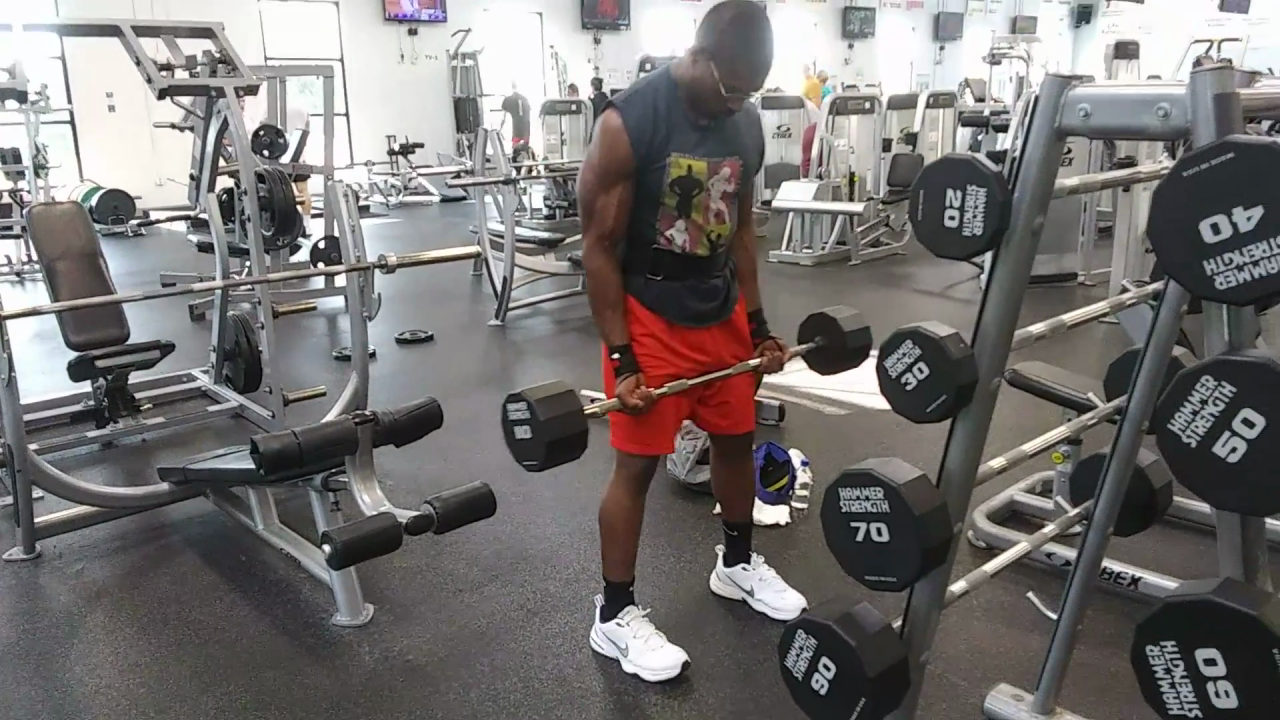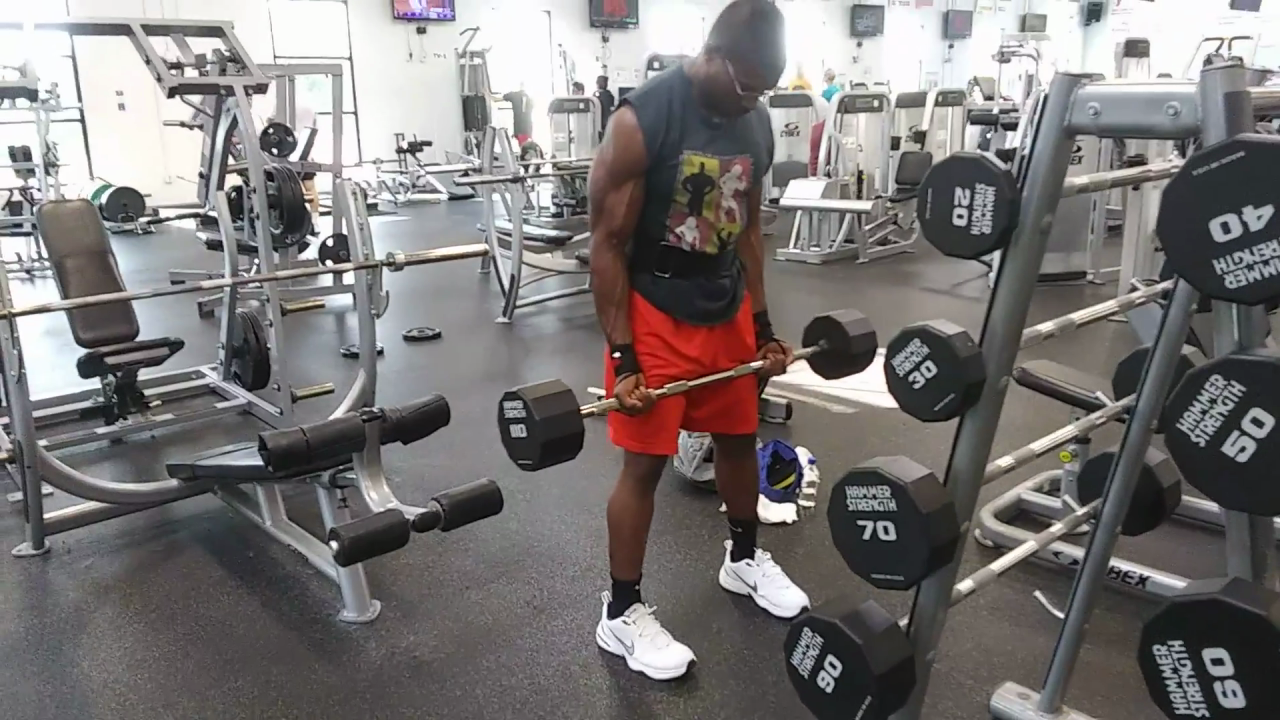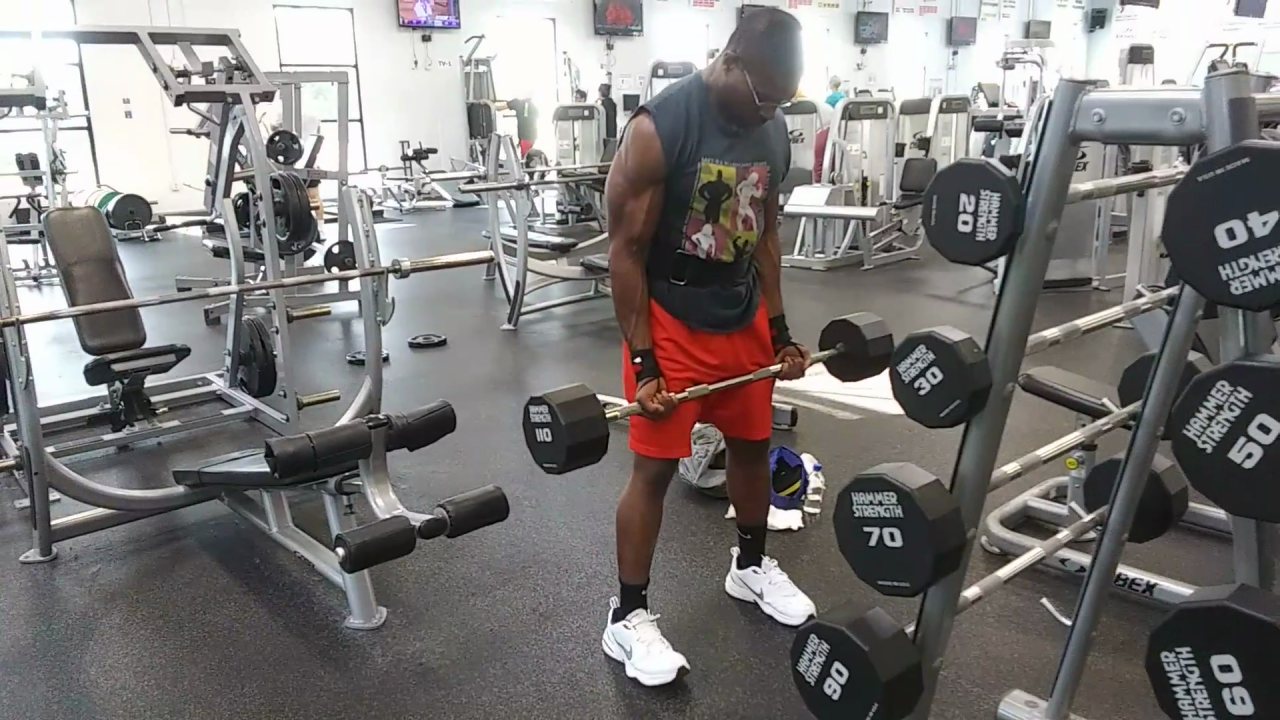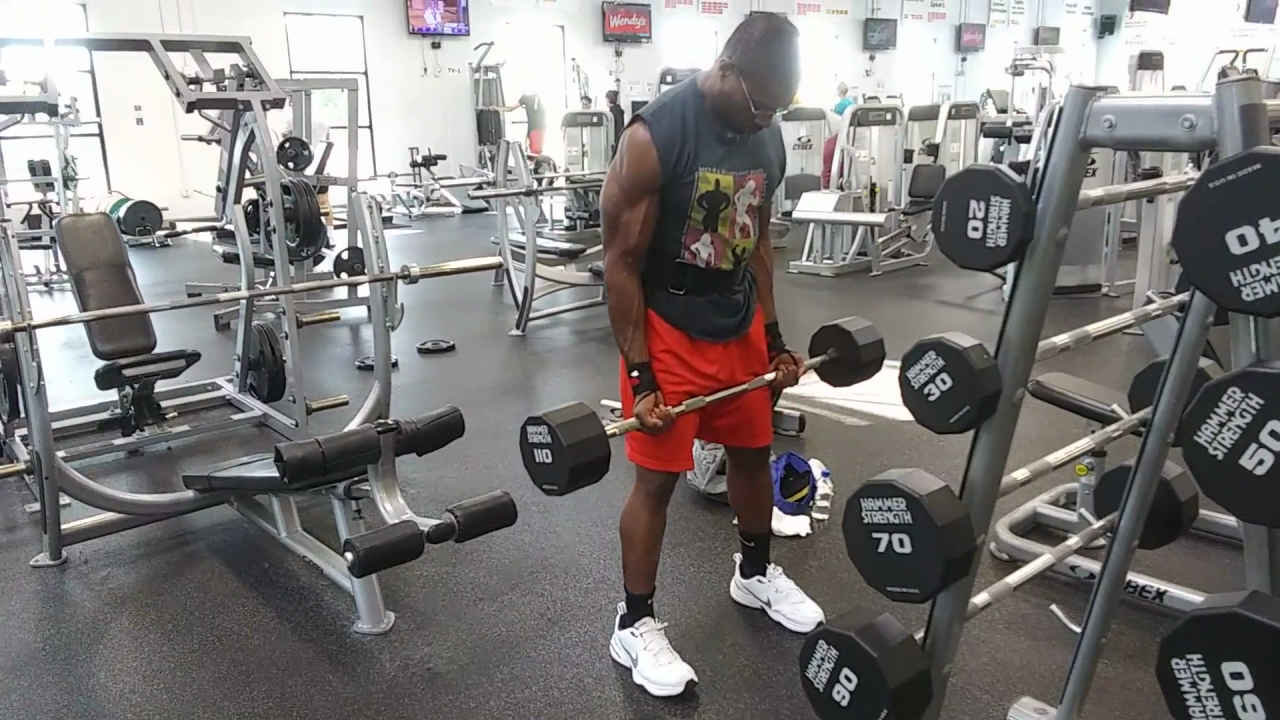
dt=0.4s
person 1, frame 1
left shoulder: (746, 124)
right shoulder: (628, 122)
right elbow: (599, 248)
left wrist: (757, 325)
right wrist: (621, 359)
left hip: (722, 312)
right hip: (649, 316)
left knee: (736, 441)
right knee: (636, 465)
left ankle: (737, 563)
right ankle: (615, 615)
person 1, frame 2
left shoulder: (755, 124)
right shoulder: (642, 120)
right elbow: (608, 245)
left wrist: (761, 326)
right wrist: (621, 358)
left hip: (727, 310)
right hip: (655, 315)
left knee: (740, 439)
right knee: (644, 462)
left ankle: (744, 558)
right ankle: (622, 613)
person 1, frame 3
left shoulder: (774, 133)
right shoulder: (658, 128)
right elbow: (626, 251)
left wrist: (780, 331)
right wrist: (644, 362)
left hip: (743, 317)
right hip: (671, 320)
left knee: (753, 444)
right knee: (655, 466)
left ankle: (750, 564)
right ankle: (627, 618)
person 1, frame 4
left shoulder: (767, 137)
right shoulder: (654, 136)
right elbow: (621, 264)
left wrist: (774, 337)
right wrist: (640, 376)
left hip: (740, 326)
right hip: (668, 330)
left knee: (754, 452)
right knee: (657, 476)
left ankle: (755, 572)
right ankle: (634, 625)
